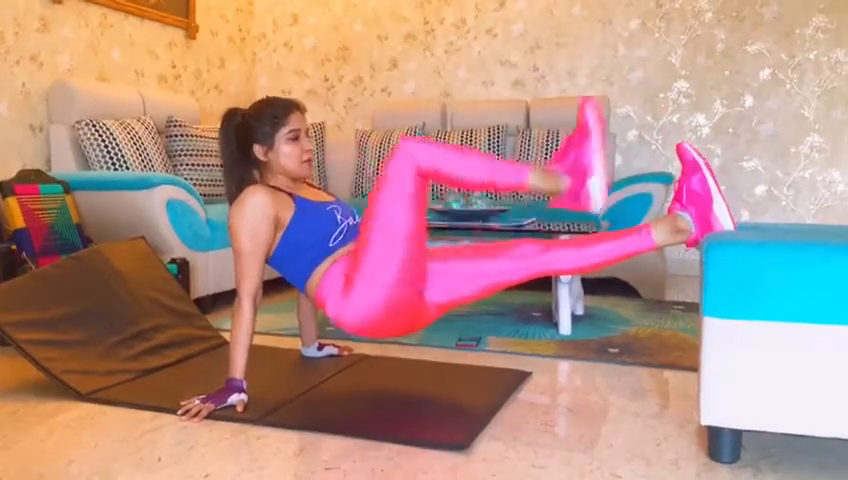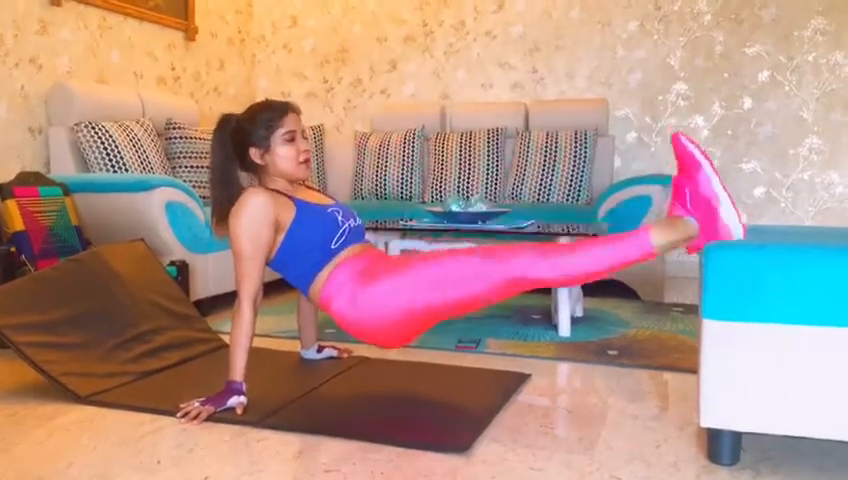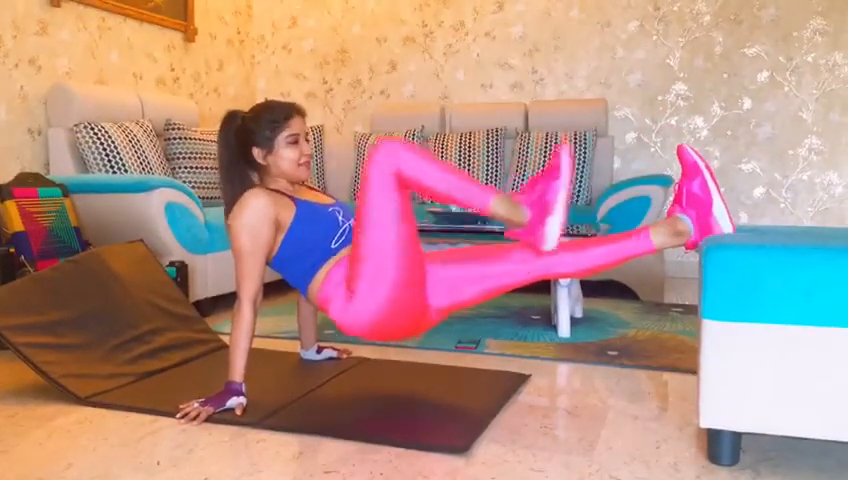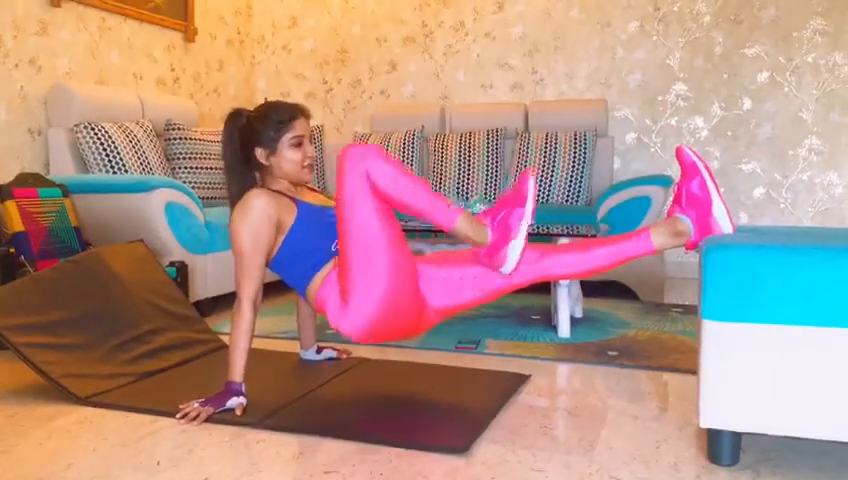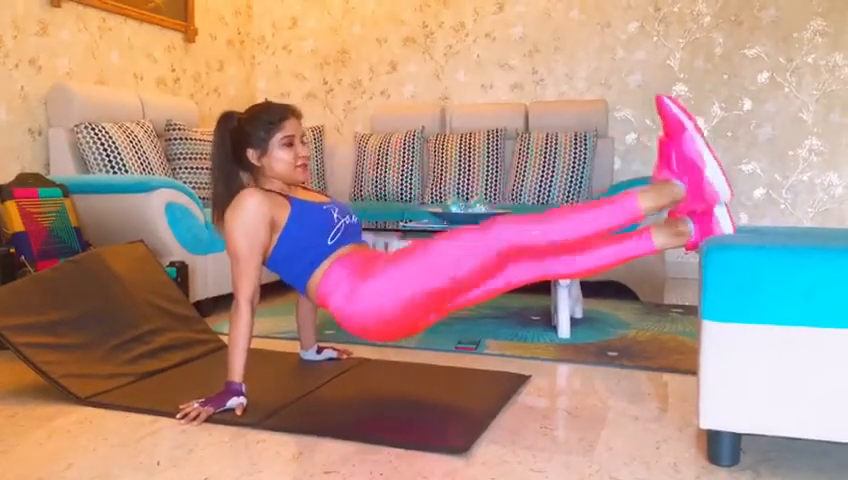
dt=0.4s
person 1, frame 1
left shoulder: (304, 191)
right shoulder: (256, 203)
right elbow: (247, 296)
left wrist: (312, 345)
right wrist: (233, 385)
left hip: (402, 291)
right hip: (370, 299)
left knee: (533, 252)
right knee: (409, 153)
left ankle: (679, 225)
right ankle: (558, 181)
person 1, frame 2
left shoulder: (304, 194)
right shoulder: (257, 206)
right elbow: (247, 299)
left wrist: (311, 348)
right wrist: (233, 388)
left hip: (397, 290)
right hip: (372, 303)
left knee: (531, 261)
right knee: (521, 262)
left ankle: (682, 227)
right ankle: (684, 224)
person 1, frame 3
left shoulder: (304, 193)
right shoulder: (257, 205)
right elbow: (248, 299)
left wrist: (311, 348)
right wrist: (231, 389)
left hip: (403, 294)
right hip: (373, 301)
left knee: (536, 258)
right knee: (386, 153)
left ankle: (678, 228)
right ankle: (522, 211)
person 1, frame 4
left shoulder: (303, 196)
right shoulder: (259, 207)
right elbow: (247, 299)
left wrist: (310, 348)
right wrist: (232, 388)
left hip: (405, 292)
right hip: (372, 306)
left knee: (537, 258)
right knee: (360, 158)
left ankle: (679, 229)
right ankle: (480, 232)
person 1, frame 5
left shoulder: (301, 195)
right shoulder: (252, 206)
right elbow: (244, 300)
left wrist: (310, 348)
right wrist: (232, 389)
left hip: (399, 297)
right hip: (373, 300)
left knee: (534, 256)
right knee: (504, 232)
left ankle: (679, 229)
right ankle: (673, 187)
